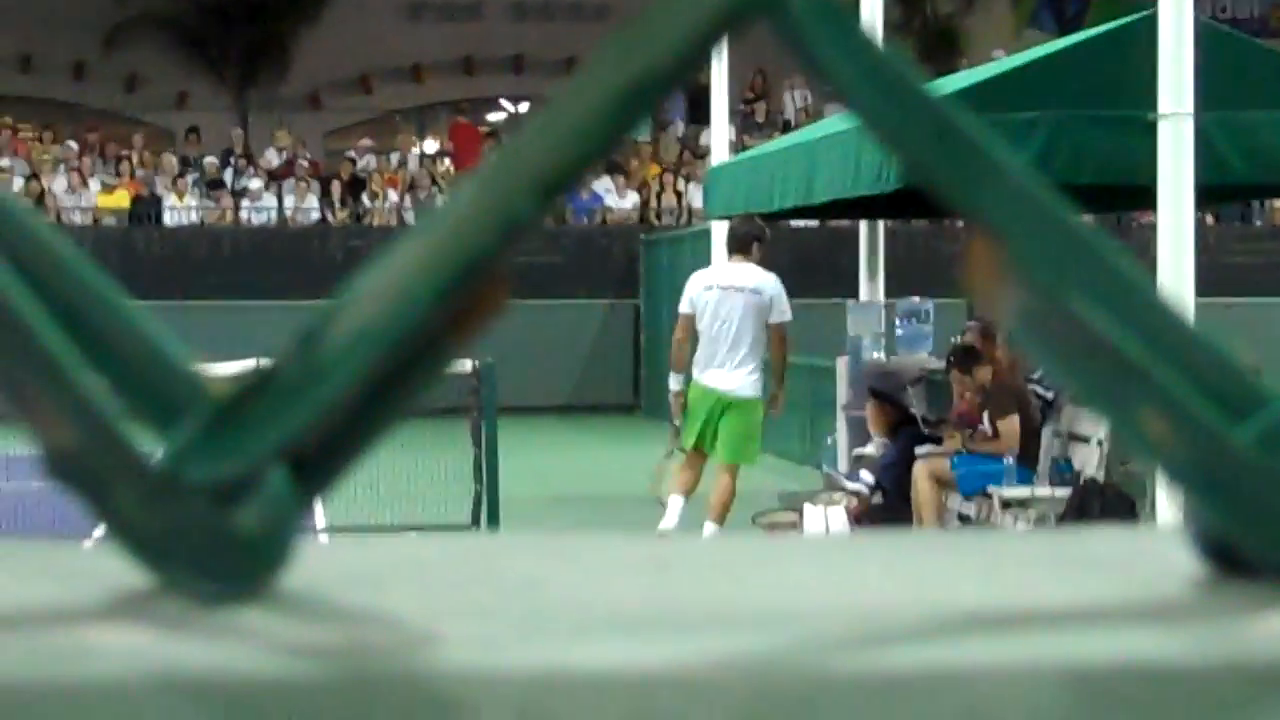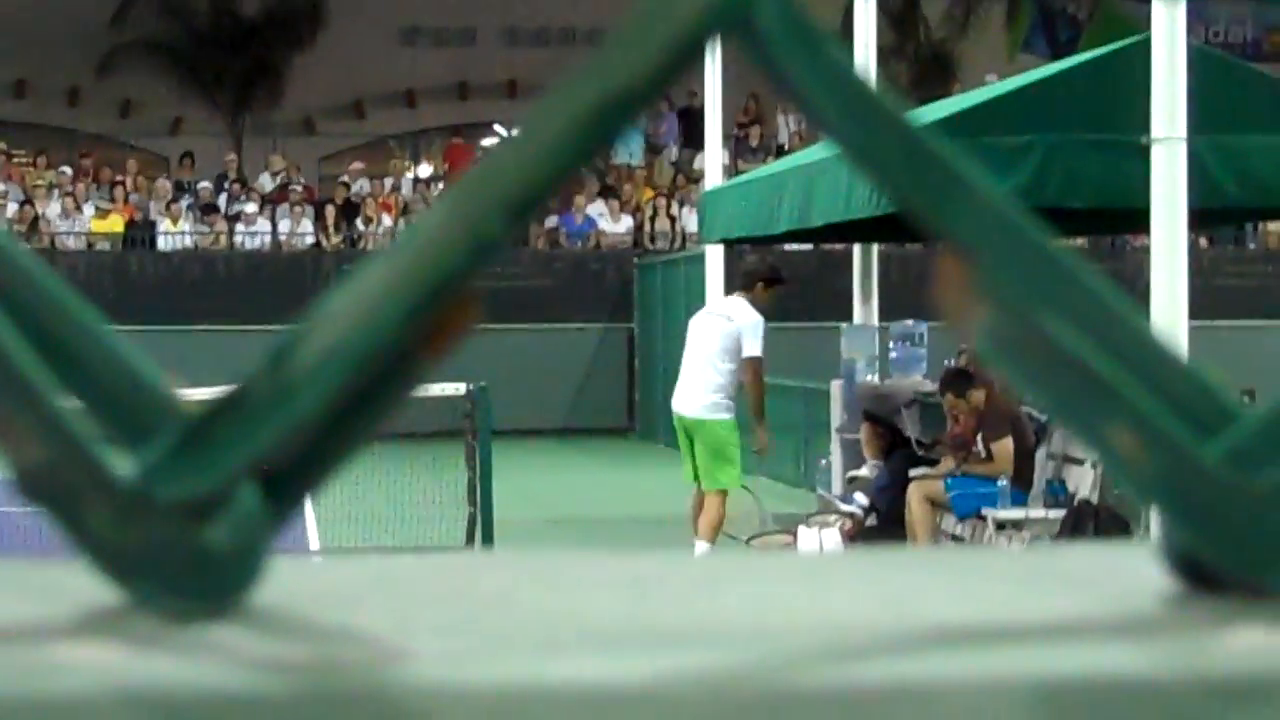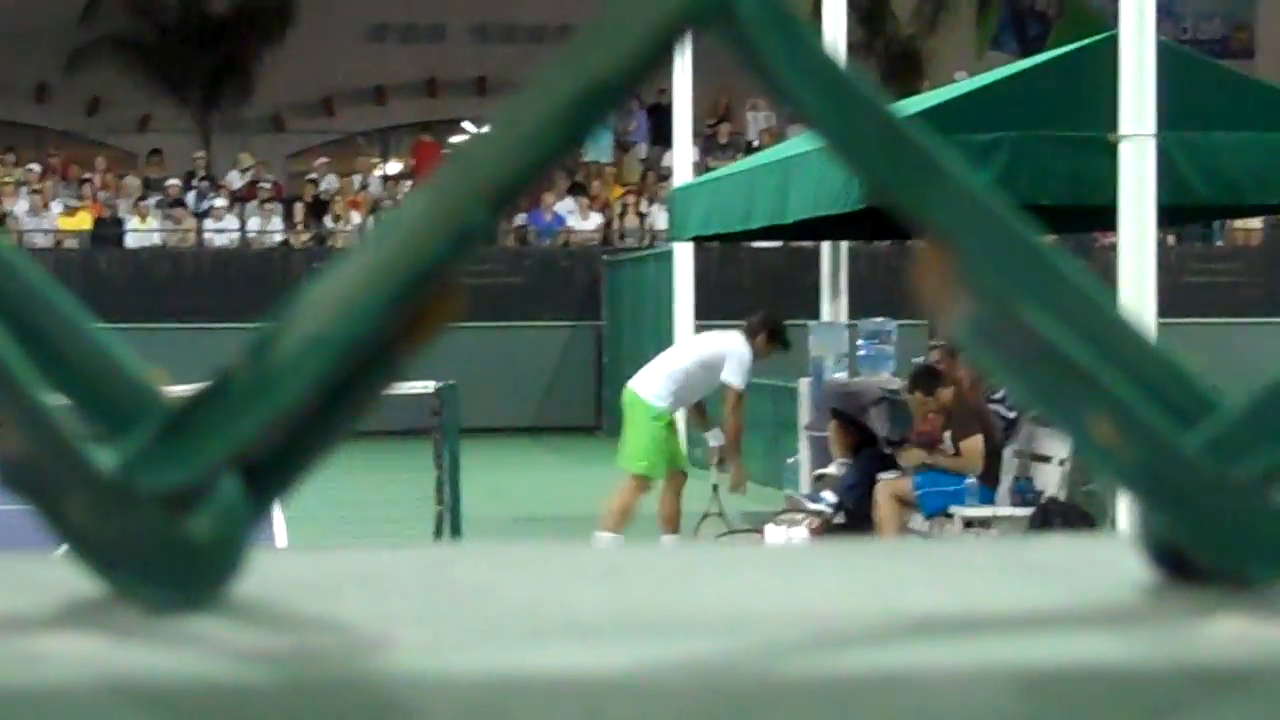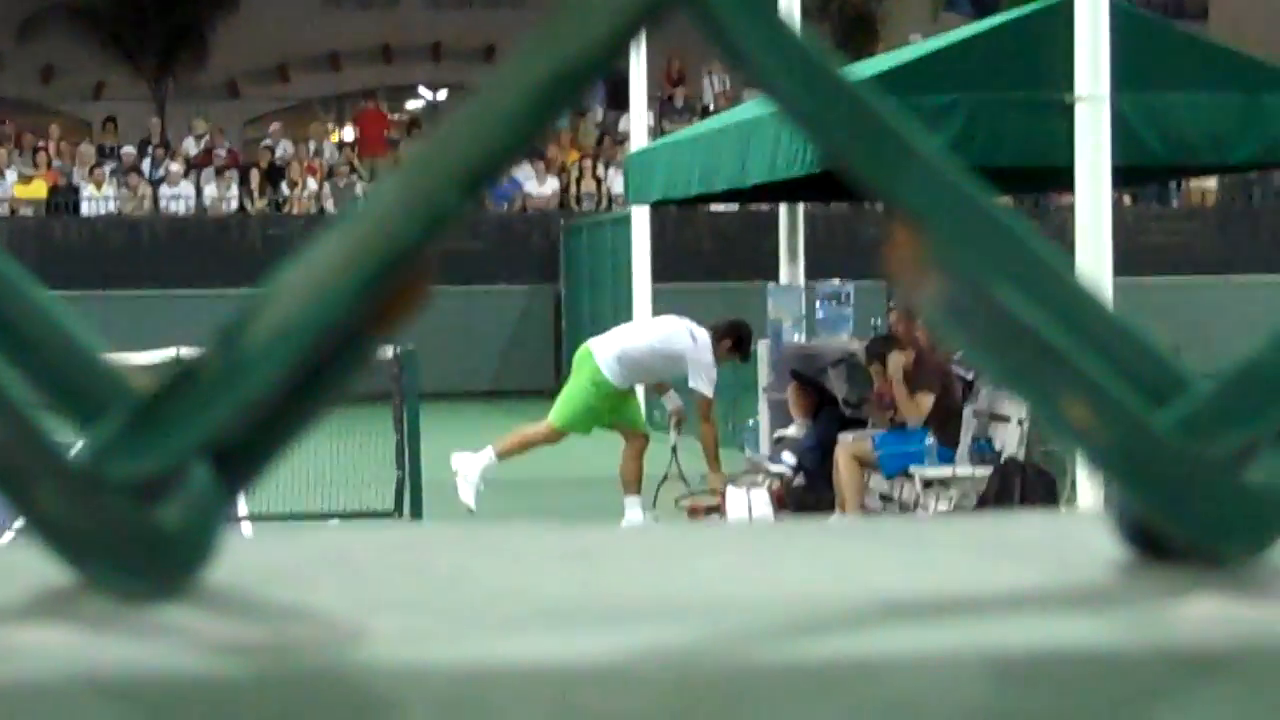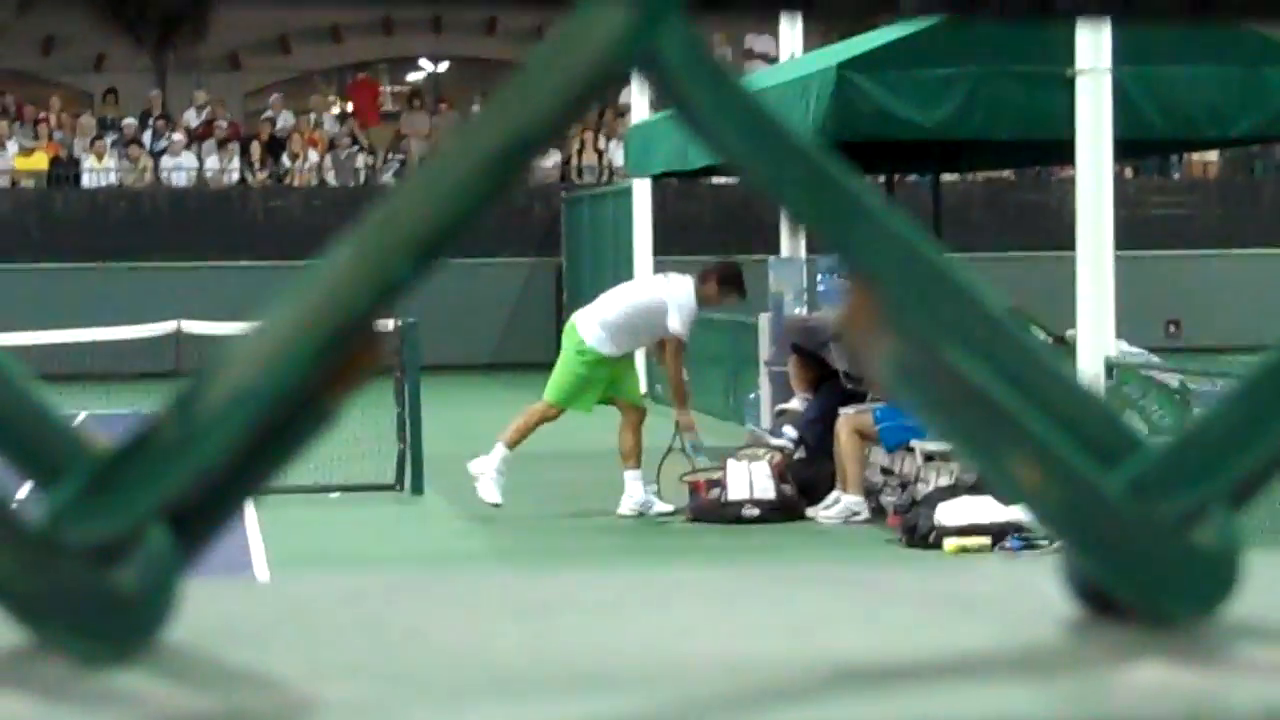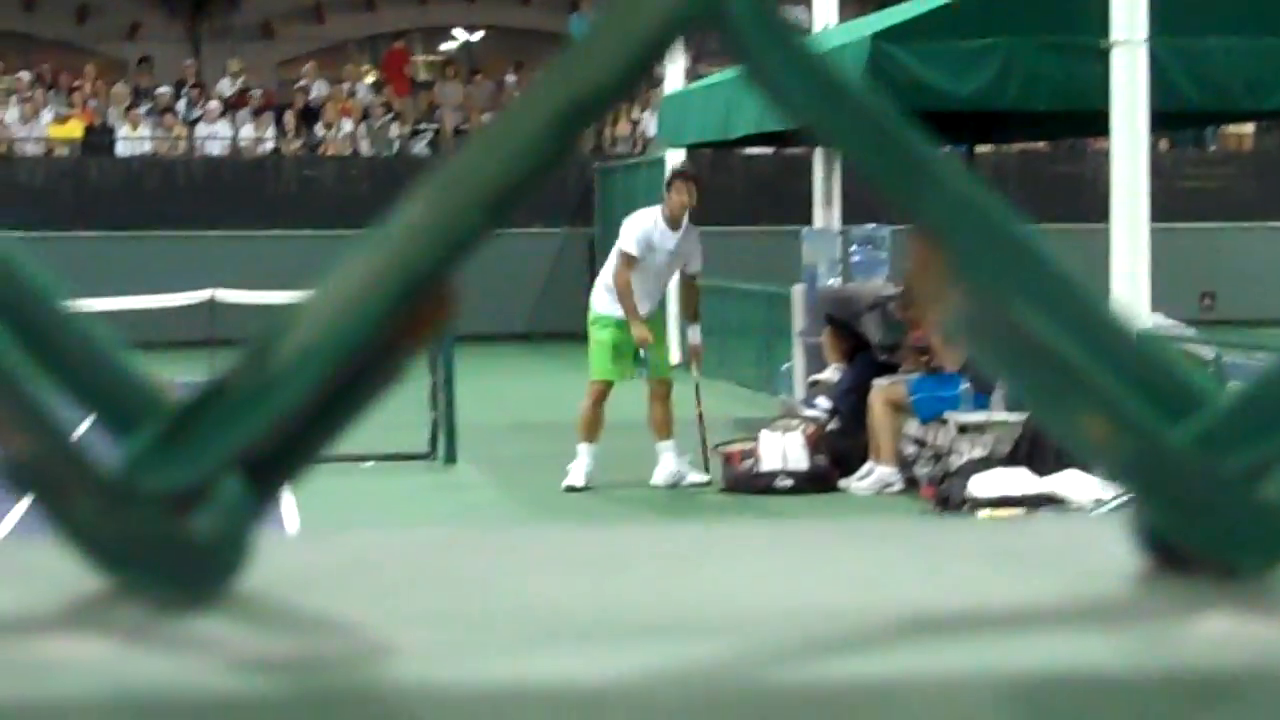
dt=0.3s
person 1, frame 1
left shoulder: (699, 280)
right shoulder: (770, 283)
left elbow: (681, 337)
right elbow: (778, 342)
left wrist: (676, 383)
right wrist: (778, 386)
left hip: (705, 384)
right hip: (746, 391)
left knee: (694, 455)
right knee: (728, 470)
left ankle: (674, 512)
person 1, frame 2
left shoulder: (707, 311)
right shoulder: (750, 318)
right elbow: (752, 378)
right wrist: (760, 426)
left hip: (681, 407)
right hip: (711, 414)
left knee: (705, 485)
right knee: (719, 491)
left ankle: (697, 558)
person 1, frame 3
left shoulder: (720, 341)
right shoulder: (741, 352)
right elbow: (732, 413)
left wrist: (715, 440)
right wrist: (736, 464)
left hip: (645, 397)
right hip: (651, 402)
left knee: (676, 476)
right knee: (639, 480)
person 1, frame 4
left shoulder: (686, 330)
right shoulder: (704, 357)
right elbow: (706, 422)
left wrist: (670, 400)
right wrist: (716, 473)
left hip: (610, 371)
right hip: (598, 369)
left knee: (637, 438)
right knee: (553, 431)
left ankle: (633, 518)
right ankle: (475, 466)
person 1, frame 5
left shoulder: (680, 286)
right shoulder: (684, 300)
left elbow: (662, 340)
right elbow: (673, 358)
left wrist: (677, 376)
right wrist: (681, 409)
left hip: (612, 348)
right hip: (588, 341)
left knee: (634, 412)
right knee: (551, 408)
left ankle: (635, 495)
right ankle: (491, 464)
person 1, frame 6
left shoulder: (690, 236)
right shoulder: (641, 224)
left elbow: (690, 286)
right elbow: (621, 274)
left wrist: (694, 333)
right wrist: (634, 324)
left hip: (648, 316)
right hip: (611, 314)
left knee: (661, 386)
right knee: (599, 388)
left ankle: (669, 465)
right ankle: (583, 464)
